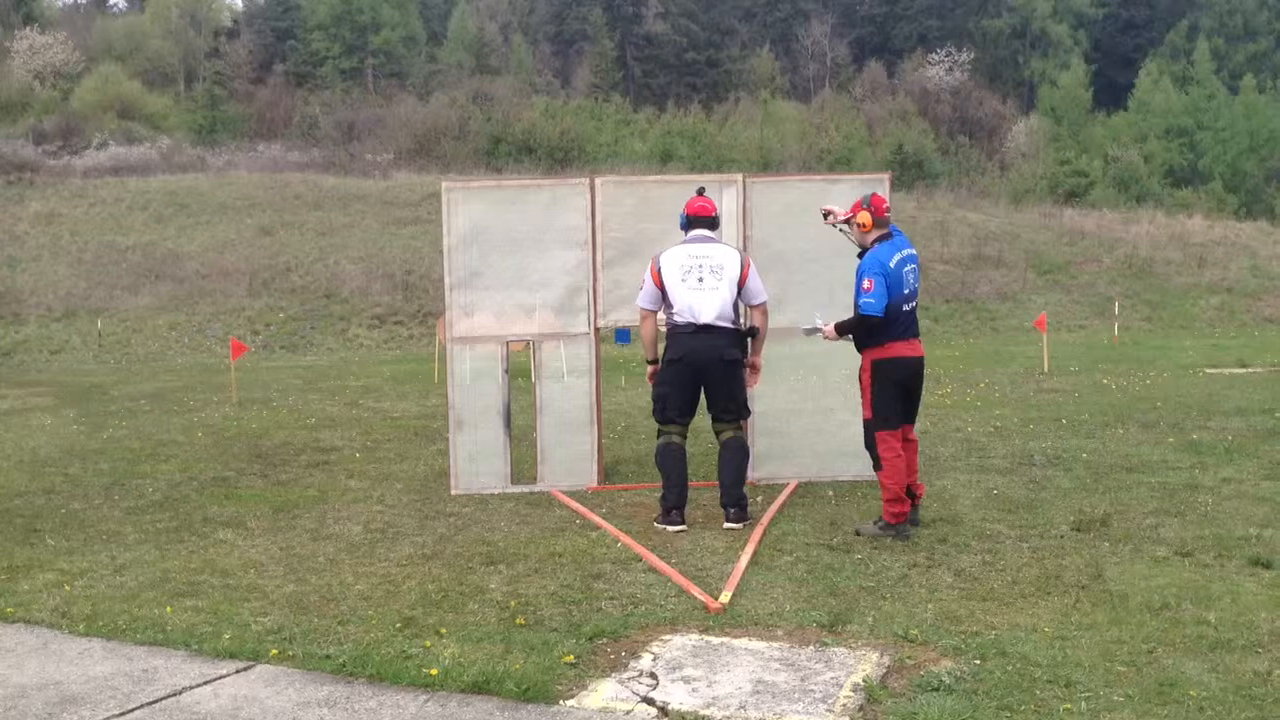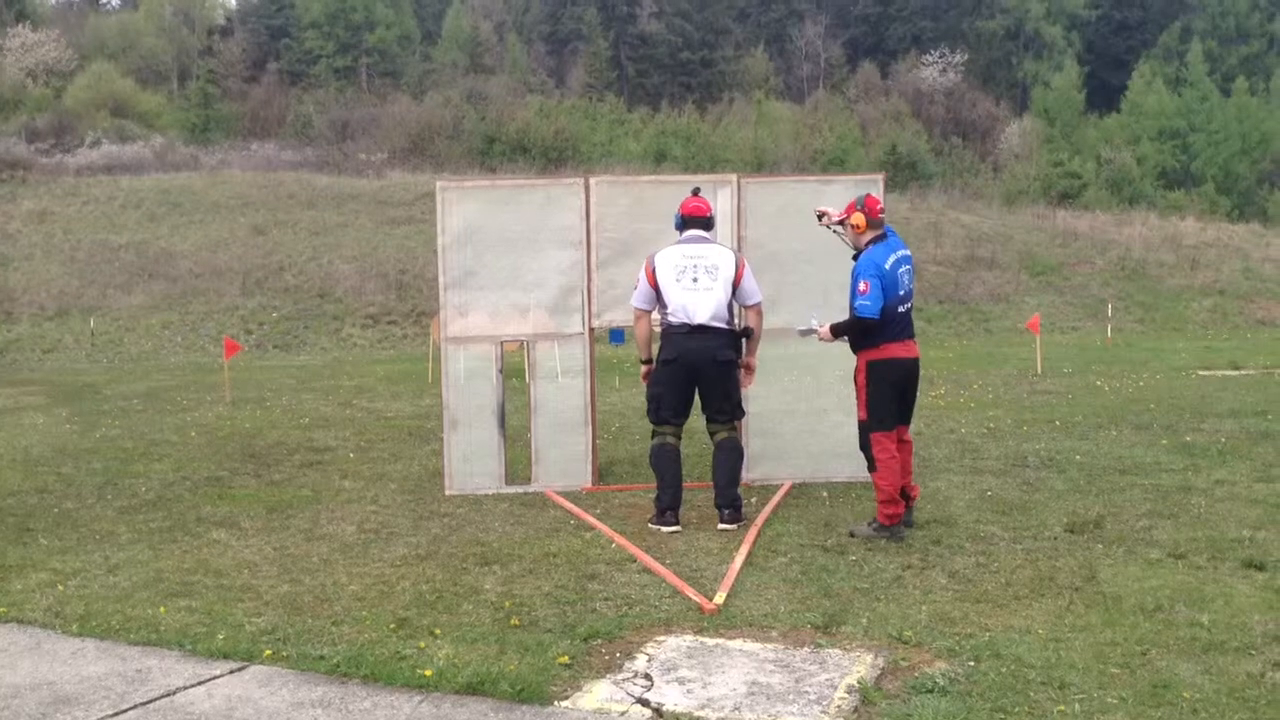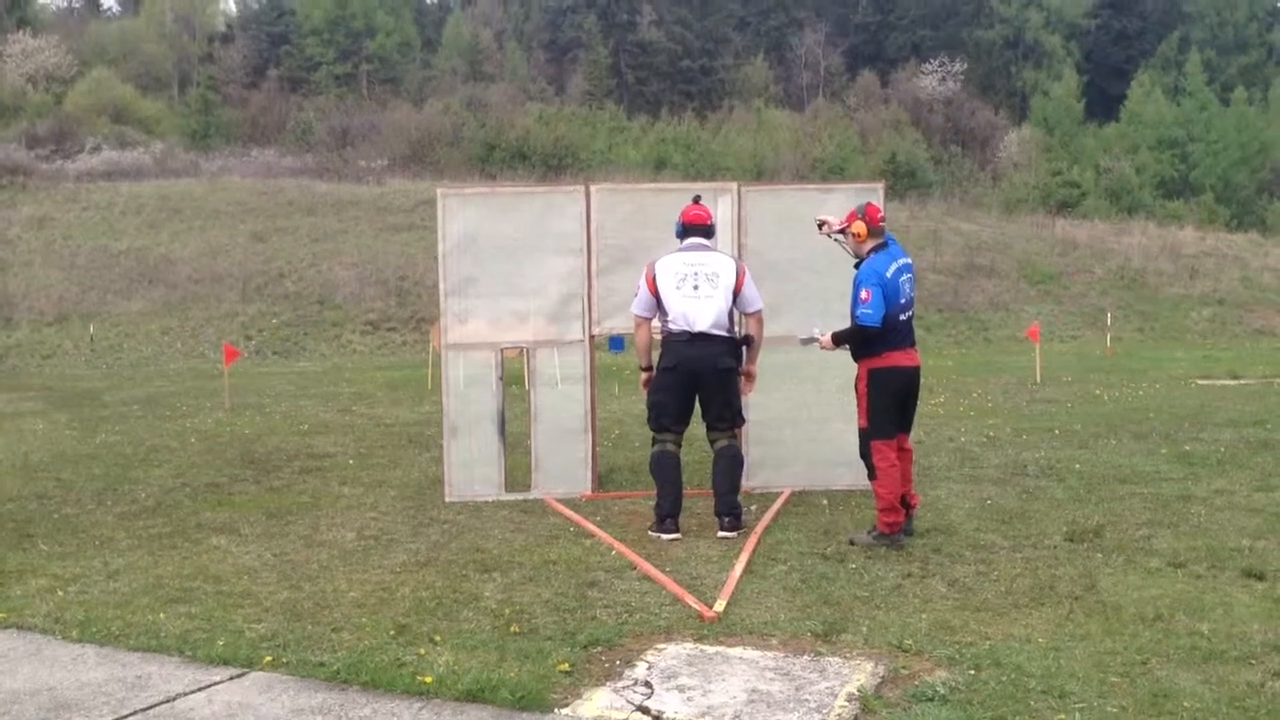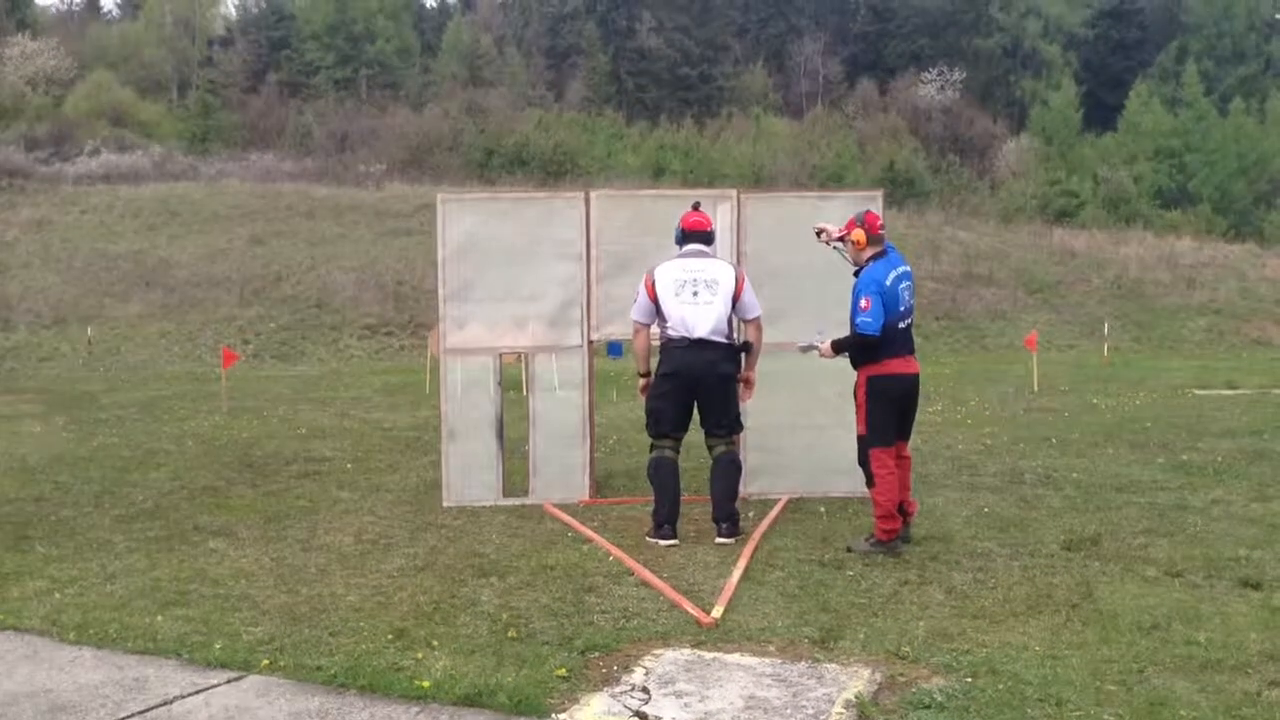
dt=0.4s
person 1, frame 1
left shoulder: (873, 262)
right shoulder: (903, 244)
left elbow: (870, 316)
right elbow: (886, 229)
left wrist: (839, 329)
right wrist: (845, 218)
left hip: (884, 360)
right hip: (912, 354)
left knee: (884, 439)
right knee: (904, 433)
left ankle: (895, 519)
right ankle: (911, 503)
person 1, frame 2
left shoulder: (868, 263)
right shoulder: (897, 245)
left elbow: (865, 318)
right elbow: (881, 230)
left wrist: (834, 331)
right wrist: (840, 219)
left hip: (880, 361)
right hip: (907, 355)
left knee: (879, 440)
right knee: (899, 434)
left ankle: (889, 520)
right ankle: (906, 505)
person 1, frame 3
left shoulder: (869, 271)
right shoulder: (898, 253)
left elbow: (867, 326)
right elbow: (881, 238)
left wrist: (836, 339)
right wrist: (841, 227)
left hip: (880, 370)
right hip: (908, 363)
left knee: (879, 449)
right knee: (899, 443)
left ankle: (889, 527)
right ankle: (905, 514)
person 1, frame 4
left shoulder: (869, 279)
right shoulder: (897, 260)
left elbow: (867, 335)
right elbow: (880, 246)
left wrist: (835, 347)
right wrist: (839, 235)
left hip: (880, 377)
right hip: (907, 371)
left knee: (878, 456)
right knee: (898, 450)
left ankle: (887, 534)
right ankle: (903, 521)
person 2, frame 1
left shoulder: (663, 260)
right shoulder: (737, 258)
left elbow: (647, 315)
right elbow: (759, 310)
left wrist: (652, 360)
right wrist: (755, 354)
left hip: (681, 346)
right hip: (724, 346)
left knee: (672, 429)
right knee: (730, 428)
left ankle: (673, 512)
right ankle: (734, 510)
person 2, frame 2
left shoulder: (658, 260)
right shoulder: (731, 258)
left elbow: (641, 316)
right elbow: (754, 310)
left wrist: (646, 361)
right wrist: (750, 355)
left hip: (675, 346)
right hip: (719, 346)
left knee: (666, 429)
right knee: (725, 428)
left ankle: (667, 513)
right ankle: (728, 511)
person 2, frame 3
left shoulder: (658, 267)
right shoulder: (732, 266)
left elbow: (641, 322)
right elbow: (755, 317)
left wrist: (646, 367)
right wrist: (750, 362)
left hip: (676, 354)
right hip: (720, 354)
left knee: (666, 437)
right knee: (725, 435)
left ankle: (667, 520)
right ankle: (728, 518)
person 2, frame 4
left shoulder: (658, 274)
right shoulder: (731, 273)
left elbow: (640, 329)
right elbow: (754, 324)
left wrist: (644, 373)
right wrist: (749, 369)
left hip: (675, 359)
right hip: (719, 360)
left knee: (664, 443)
right knee: (723, 442)
left ankle: (665, 527)
right ankle: (726, 525)
